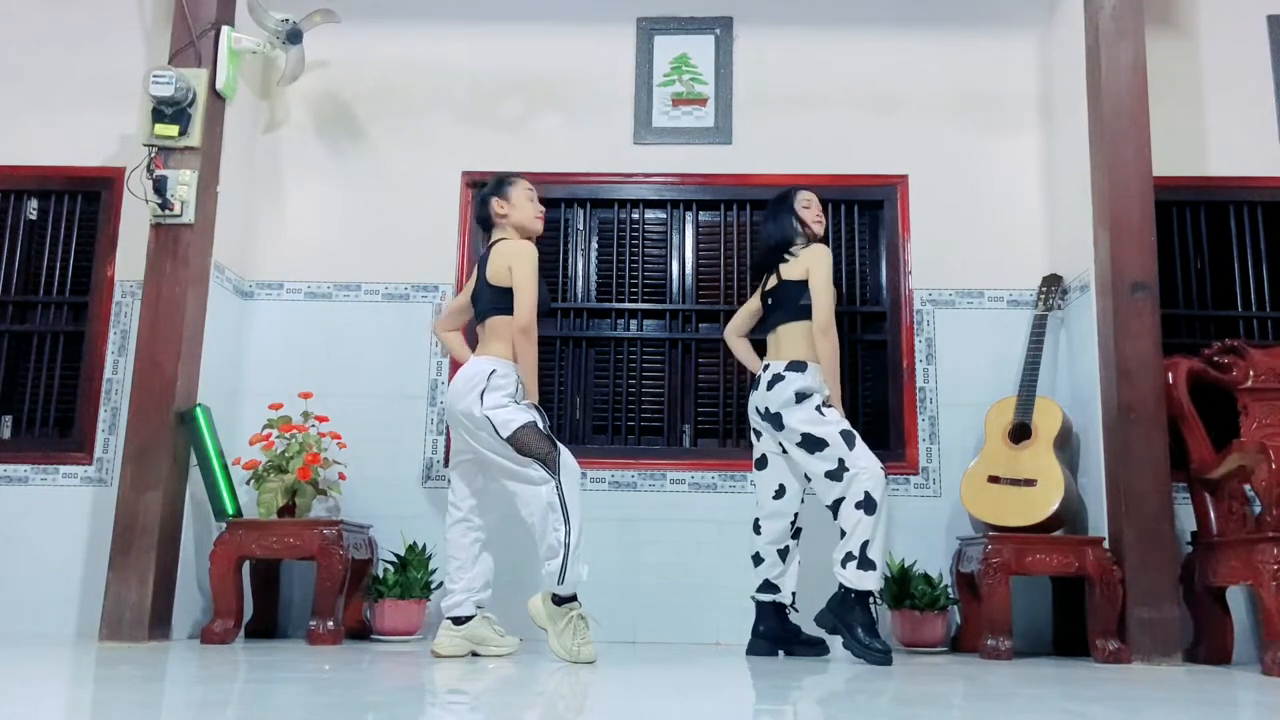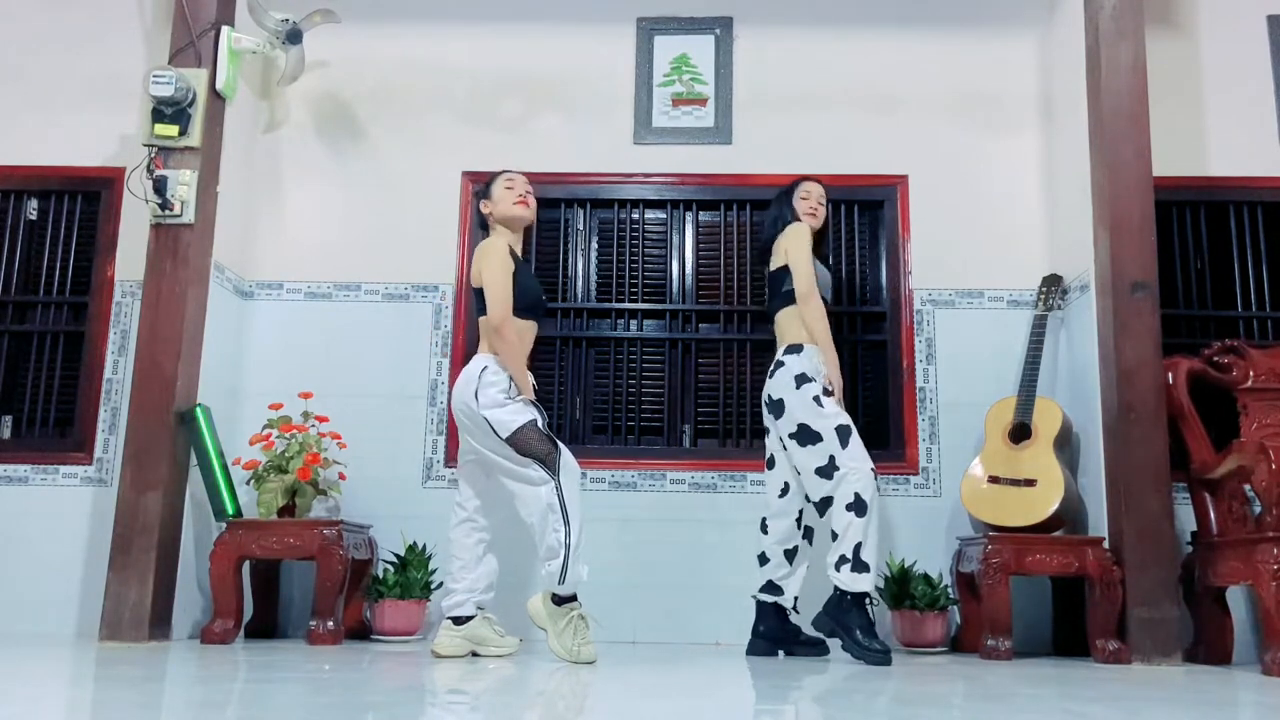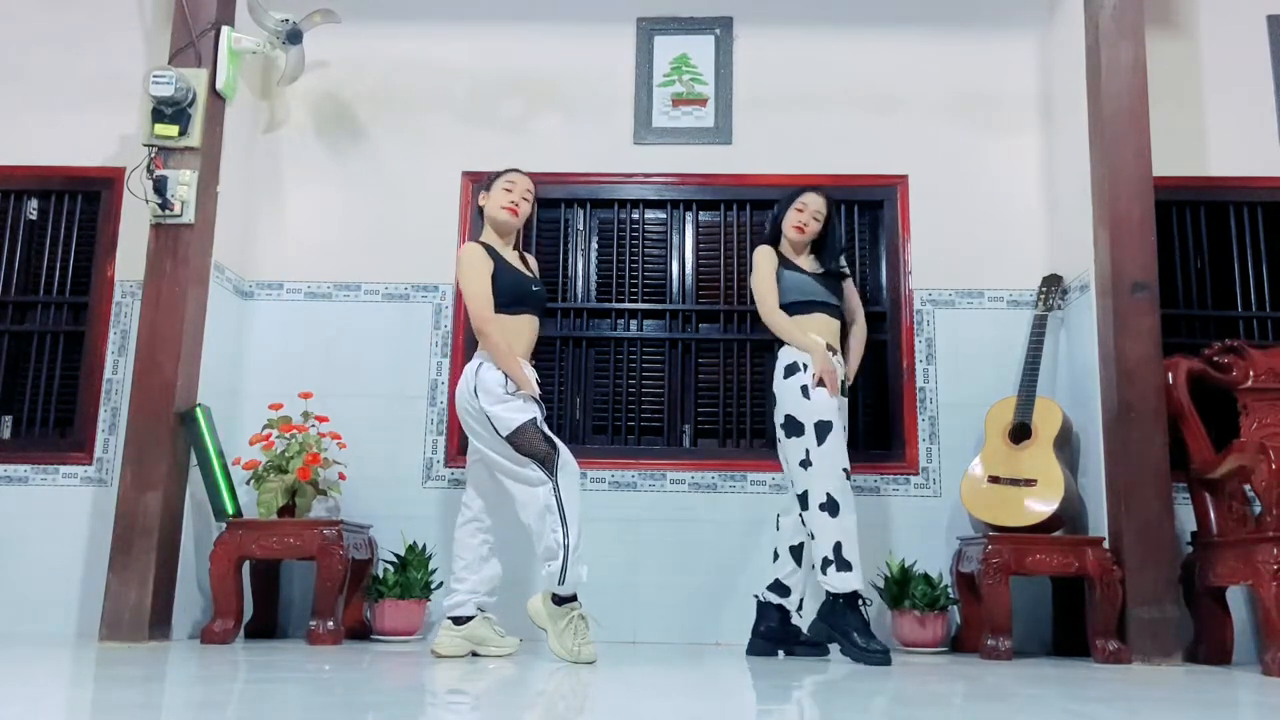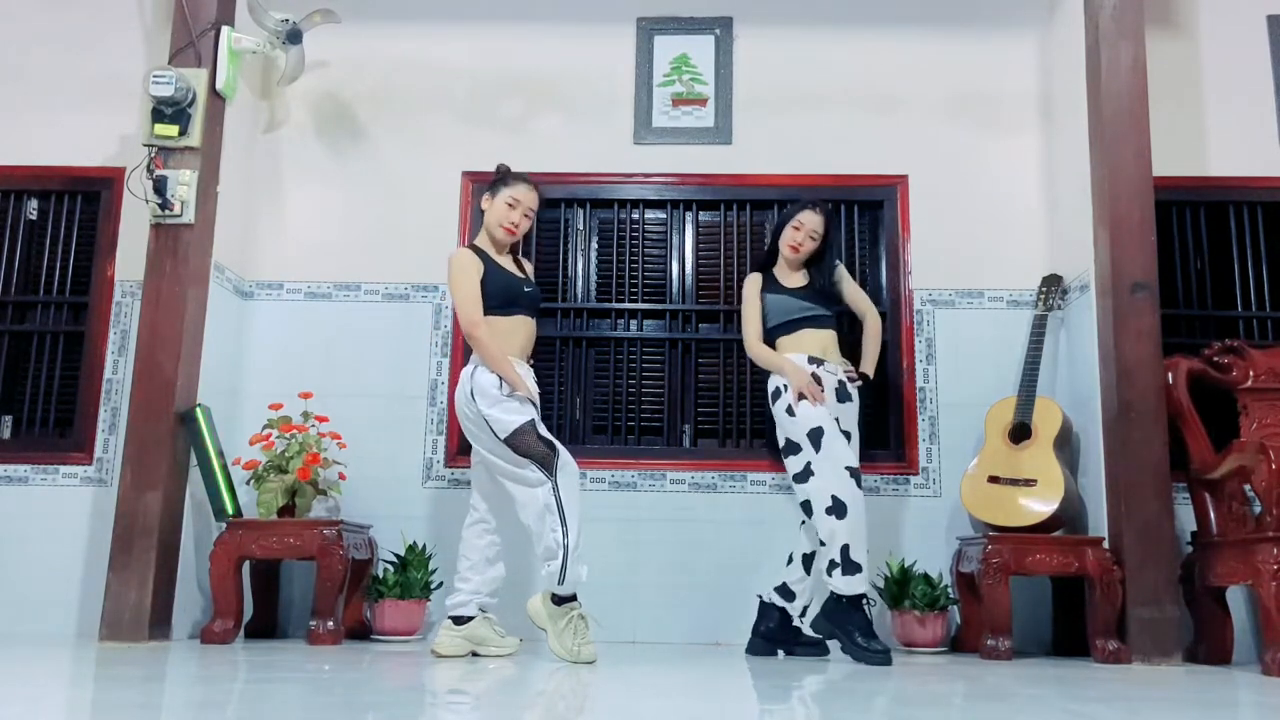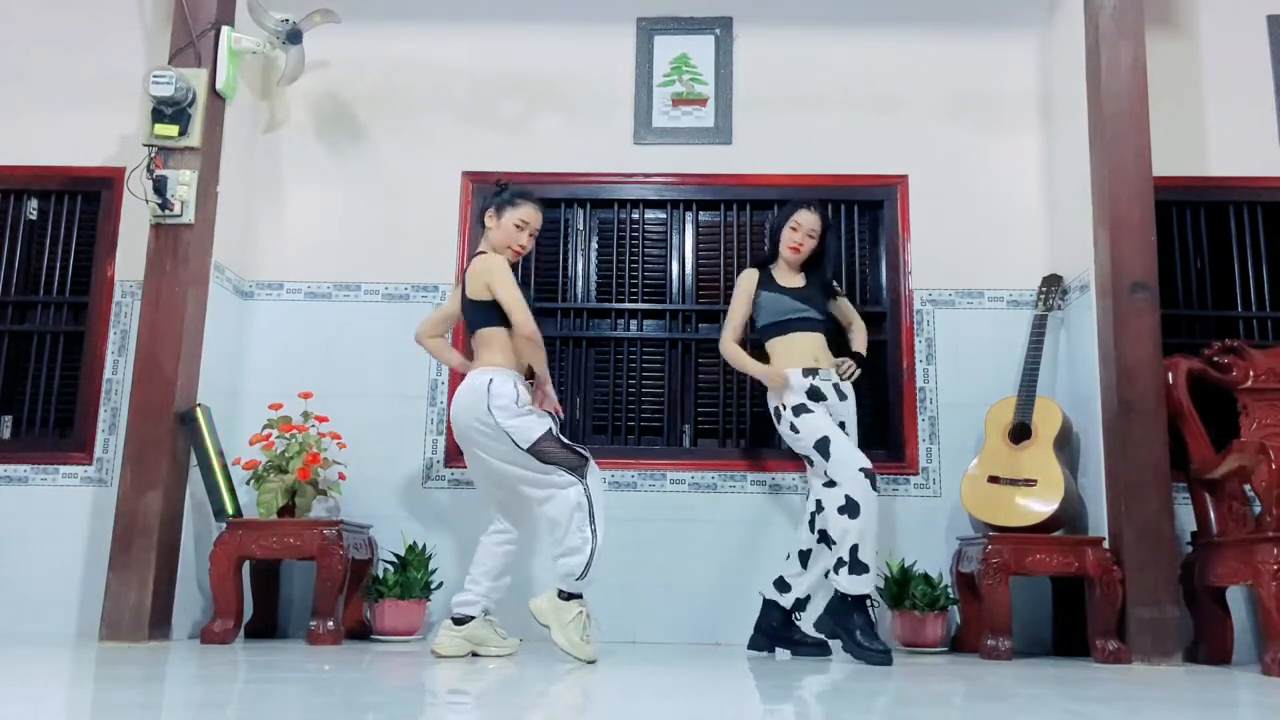
dt=0.4s
person 1, frame 1
left shoulder: (485, 262)
right shoulder: (519, 249)
left elbow: (446, 326)
right elbow: (525, 326)
right wrist: (532, 396)
left hip: (471, 388)
right hip: (493, 389)
left knee: (465, 504)
right knee: (558, 475)
left ankle: (461, 620)
right ankle: (561, 598)
person 1, frame 2
left shoulder: (512, 257)
right shoulder: (494, 247)
right elbow: (500, 323)
left wrist: (519, 386)
right wrist: (526, 388)
left hip: (485, 388)
right hip: (492, 387)
left knee: (471, 505)
right knee: (557, 474)
left ankle: (462, 620)
right ankle: (561, 597)
person 1, frame 3
left shoulder: (527, 261)
right shoulder: (474, 252)
right elbow: (484, 324)
left wrist: (527, 383)
right wrist: (526, 382)
left hip: (507, 386)
right hip: (493, 382)
left knee: (480, 504)
right knee: (556, 473)
left ankle: (463, 619)
right ankle: (561, 598)
person 1, frame 4
left shoulder: (522, 267)
right shoulder: (466, 257)
right elbow: (473, 328)
left wrist: (525, 386)
right wrist: (518, 383)
left hip: (511, 388)
right hip: (491, 385)
left knee: (486, 507)
right knee: (555, 474)
left ankle: (464, 620)
right ankle: (561, 598)
person 1, frame 5
left shoulder: (474, 278)
right shoulder: (491, 265)
left elbow: (427, 334)
right elbow: (526, 329)
right wrist: (544, 384)
left hip: (479, 401)
right hip: (497, 397)
left knee: (507, 518)
right knee: (578, 477)
left ankle: (465, 621)
right ankle: (567, 597)
person 2, frame 1
left shoulder: (773, 272)
right shoulder: (817, 253)
left elbow: (733, 332)
right elbow: (824, 327)
right wrist: (836, 397)
left hip: (766, 394)
right hip: (797, 389)
left knee: (778, 508)
right knee: (864, 475)
left ankle: (771, 620)
right ankle: (851, 600)
person 2, frame 2
left shoulder: (790, 248)
right shoulder: (794, 233)
right elbow: (809, 299)
right wrist: (834, 368)
left hip: (782, 377)
right hip: (804, 371)
left knee: (787, 503)
right knee: (854, 475)
left ankle: (771, 620)
right ankle: (848, 601)
person 2, frame 3
left shoulder: (831, 262)
right shoulder: (767, 253)
left elbow: (857, 320)
right elbow: (769, 312)
left wrist: (848, 371)
right wrist: (817, 351)
left hip: (828, 374)
right hip: (802, 364)
left knee: (809, 493)
right knee: (827, 479)
left ankle: (773, 617)
right ankle: (842, 605)
person 2, frame 4
left shoulder: (831, 273)
right shoulder: (758, 281)
left elbow: (871, 318)
right elbow: (753, 344)
left wrist: (865, 371)
right wrist: (794, 373)
left hip: (838, 386)
right hip: (793, 383)
left knee: (826, 495)
right knee: (837, 481)
left ankle: (777, 616)
right ankle: (847, 603)
person 2, frame 5
left shoulder: (821, 281)
right shoulder: (753, 278)
left elbow: (855, 323)
right elbow: (728, 343)
left wrist: (857, 357)
right wrist: (763, 373)
left hip: (835, 388)
right hip: (791, 393)
left knee: (827, 506)
right knee: (857, 476)
left ankle: (777, 615)
right ankle: (851, 604)
